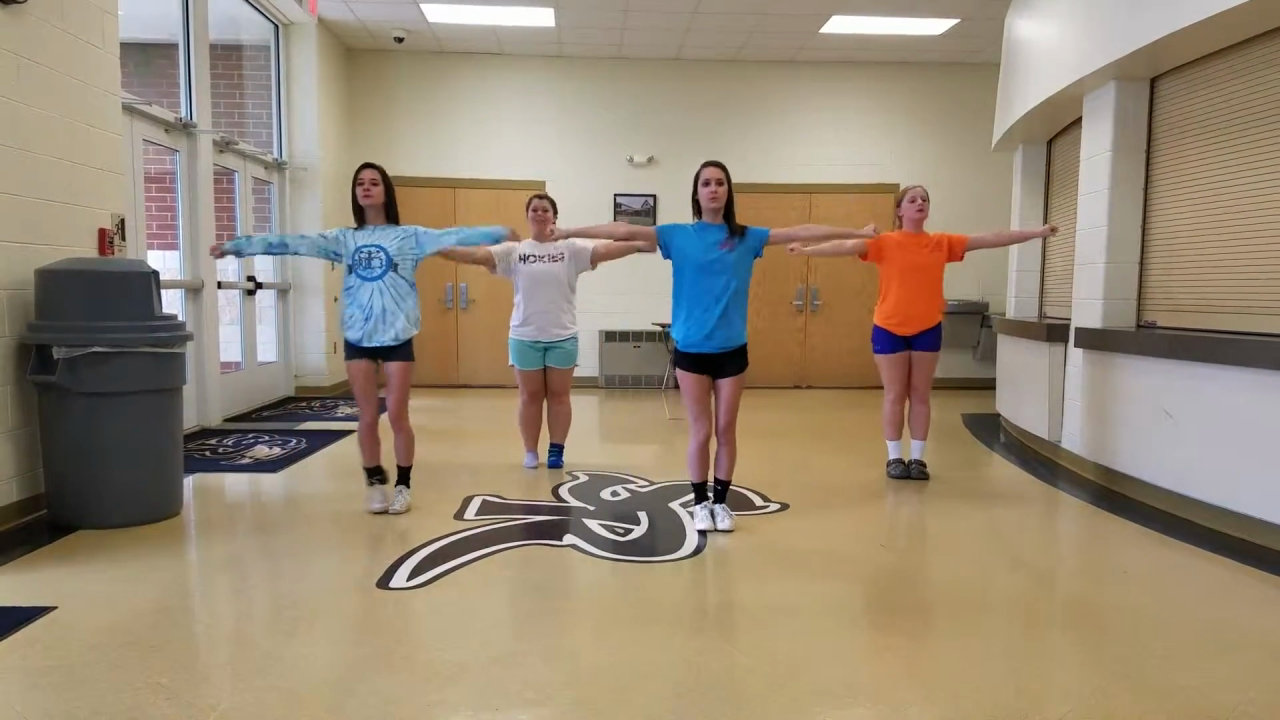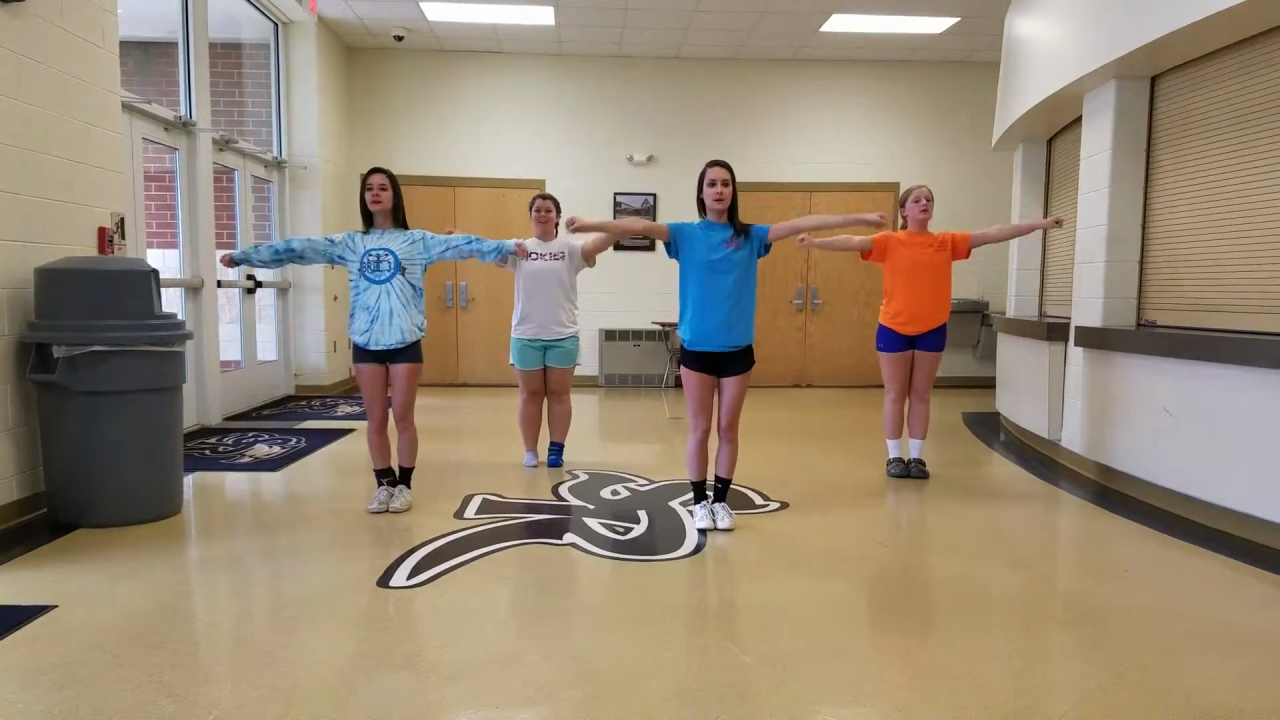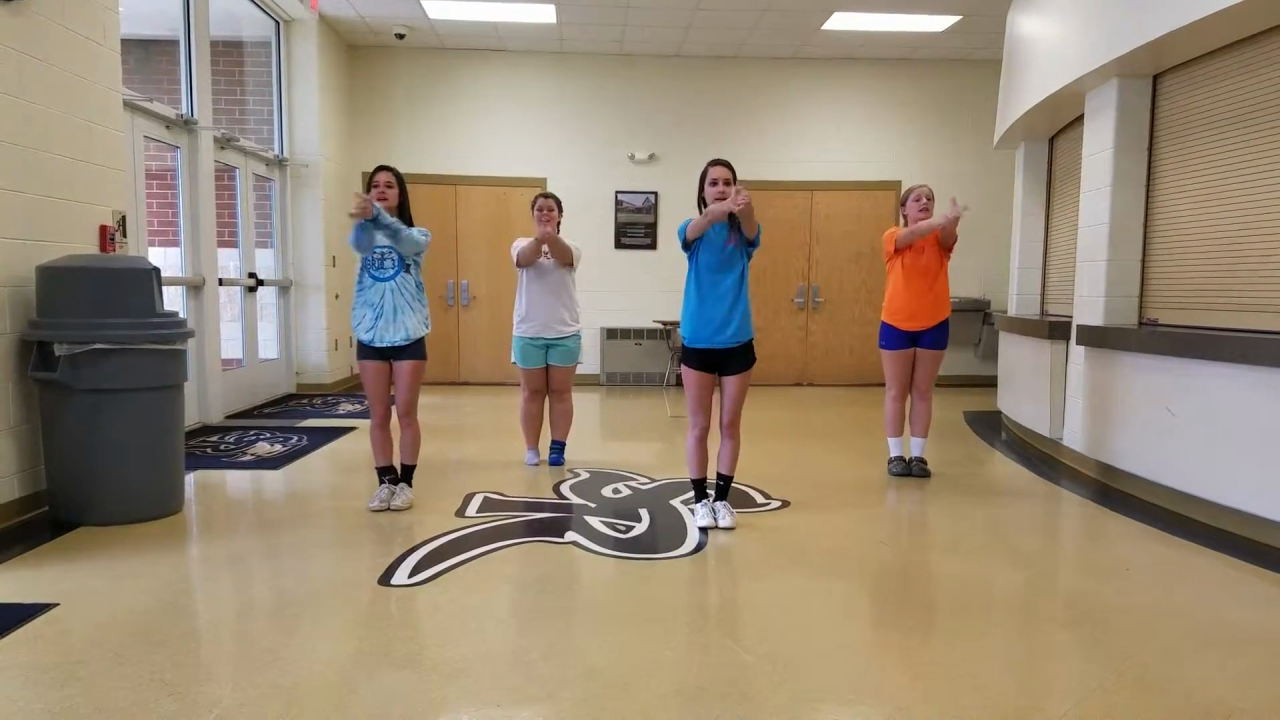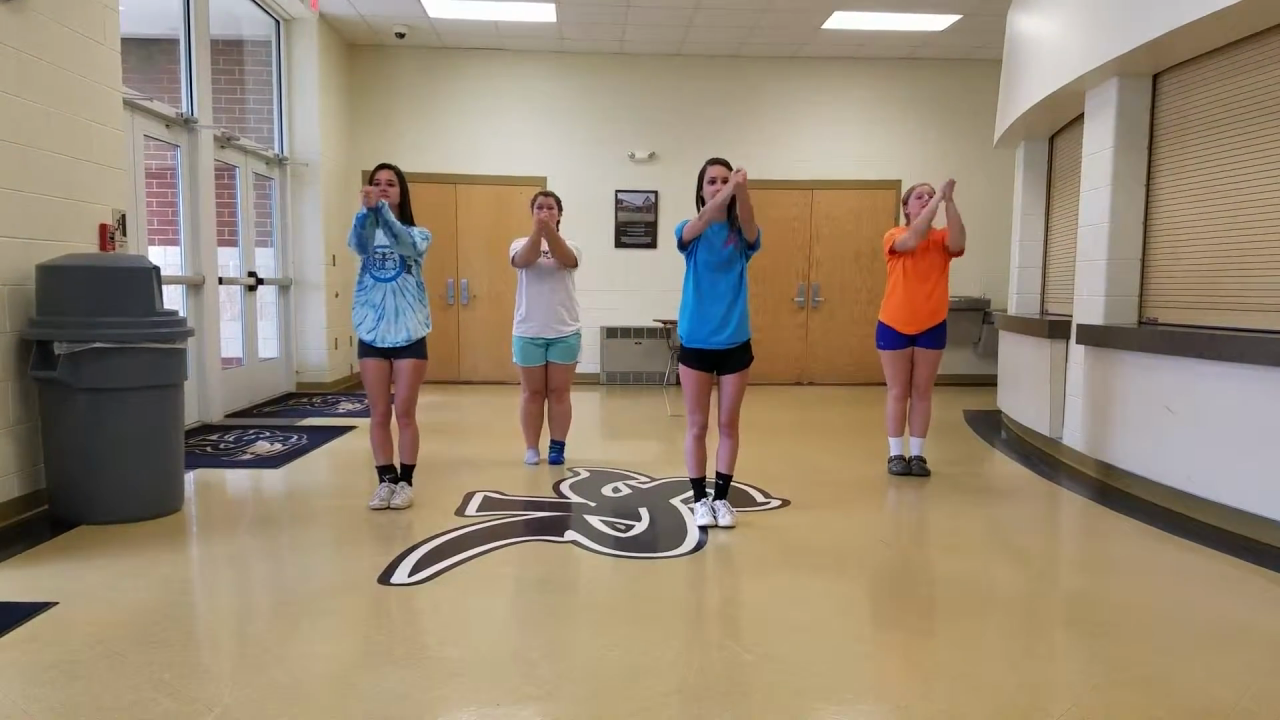
dt=0.3s
person 1, frame 1
left shoulder: (746, 237)
right shoulder: (677, 235)
left elbow: (799, 233)
right elbow: (625, 231)
left wrist: (856, 233)
right wrist: (572, 232)
left hip: (731, 349)
right hip: (690, 348)
left knee: (726, 431)
right knee: (701, 432)
left ankle: (720, 502)
right ankle: (700, 502)
person 1, frame 2
left shoulder: (750, 235)
right shoulder: (685, 234)
left elbow: (801, 224)
right elbow: (641, 226)
left wrist: (859, 218)
right wrist: (591, 225)
left hip: (737, 347)
right hip: (697, 347)
left knee: (728, 429)
right knee: (700, 429)
left ankle: (721, 501)
right ankle: (700, 502)
person 1, frame 3
left shoulder: (744, 233)
right shoulder: (692, 230)
left elbow: (750, 226)
right elbow: (697, 228)
left wrist: (744, 207)
right wrist: (719, 209)
left hip: (738, 342)
right hip: (697, 342)
left knee: (730, 425)
right knee: (699, 427)
left ankle: (722, 499)
right ankle: (700, 500)
person 1, frame 4
left shoulder: (743, 234)
right shoulder: (689, 231)
left elbow: (749, 227)
right elbow: (696, 226)
left wrist: (743, 195)
right wrist: (720, 200)
left hip: (735, 342)
right hip: (695, 342)
left knee: (728, 425)
right knee: (697, 426)
left ankle: (721, 498)
right ankle: (699, 499)
person 2, frame 1
left shoulder: (408, 236)
right shoulder: (343, 238)
left elbow: (451, 237)
right elbow: (295, 243)
left wrist: (497, 233)
right wrist: (235, 246)
left hip: (397, 338)
right hip: (358, 339)
left knee: (397, 416)
right knee: (367, 418)
left ankle: (403, 485)
right ankle: (376, 483)
person 2, frame 2
left shoulder: (417, 241)
right shoulder: (351, 243)
left elbow: (458, 244)
right elbow: (303, 248)
left wrist: (506, 247)
right wrist: (243, 256)
left hip: (405, 340)
right hip: (366, 342)
left knee: (402, 417)
right knee: (376, 419)
left ankle: (404, 485)
right ankle: (384, 484)
person 2, frame 3
left shoulder: (418, 235)
right shoulder: (367, 235)
left elbow: (403, 239)
right elbow: (360, 240)
left wrist: (377, 214)
right wrist: (362, 217)
left hip: (408, 336)
right hip: (370, 337)
left knee: (406, 414)
right knee: (379, 415)
left ankle: (406, 482)
right ankle: (385, 481)
person 2, frame 4
left shoulder: (419, 235)
right shoulder: (367, 234)
left elbow: (405, 243)
right elbow: (358, 242)
left wrist: (381, 209)
right wrist: (366, 210)
left hip: (410, 336)
right hip: (372, 337)
left knee: (404, 413)
right knee: (380, 414)
left ankle: (405, 481)
right ankle: (385, 480)
person 3, frame 1
left shoulder: (943, 243)
right shoulder: (885, 242)
left elbow: (989, 239)
right elbow: (846, 246)
left wrist: (1036, 233)
right wrist: (807, 249)
left hip: (928, 329)
right hip: (889, 329)
left knee: (920, 395)
right knee: (895, 395)
left ankle: (917, 458)
right ankle: (894, 457)
person 3, frame 2
left shoulder: (947, 242)
right shoulder: (889, 241)
left elbow: (992, 234)
right elbow: (852, 242)
left wrist: (1039, 224)
right wrist: (815, 242)
left hip: (932, 329)
right hip: (894, 328)
left knee: (921, 394)
right knee: (895, 394)
left ankle: (916, 457)
right ankle: (894, 456)
person 3, frame 3
left shoulder: (940, 237)
right shoulder: (893, 236)
left elbow: (948, 234)
right elbow: (913, 234)
left wrist: (954, 218)
right wrist: (942, 220)
left hip: (934, 324)
right hip: (896, 324)
left knee: (922, 392)
right knee: (896, 392)
left ankle: (917, 455)
right ankle: (895, 455)
person 3, frame 4
left shoulder: (943, 238)
right shoulder: (894, 237)
left elbow: (958, 245)
right elbow: (912, 241)
left wrist: (950, 202)
right wrist: (936, 201)
left hip: (932, 325)
right hip: (894, 324)
left knee: (922, 392)
right knee: (898, 392)
left ankle: (917, 454)
right ankle: (896, 454)
person 4, frame 1
left shoulder: (573, 248)
right shoulder: (512, 251)
left elbow: (602, 250)
right elbow: (479, 256)
left wrist: (635, 246)
right wrist: (443, 251)
left hip: (562, 336)
right hip: (525, 336)
left knee: (559, 395)
right knee: (531, 396)
left ankle: (556, 450)
right ankle: (531, 450)
person 4, frame 2
left shoulder: (569, 248)
left elbow: (593, 248)
left wrist: (613, 234)
left hip: (563, 335)
right hip: (527, 335)
left knee: (559, 393)
right knee: (530, 394)
left ankle: (556, 448)
right ankle: (530, 450)
person 4, frame 3
left shoulder: (569, 247)
right shoulder: (522, 244)
left elbow: (563, 256)
right elbow: (526, 258)
left wrist: (552, 238)
right wrist: (538, 239)
left hip: (565, 332)
right hip: (528, 333)
left knee: (560, 392)
right knee: (532, 392)
left ankle: (558, 447)
right ankle: (531, 448)
person 4, frame 4
left shoulder: (570, 247)
right shoulder: (521, 244)
left elbow: (566, 259)
right elbow: (522, 260)
left wrist: (550, 232)
right wrist: (536, 232)
left hip: (564, 332)
right hip: (528, 332)
left knee: (559, 392)
right knee: (532, 393)
left ankle: (557, 446)
right ankle: (531, 448)
